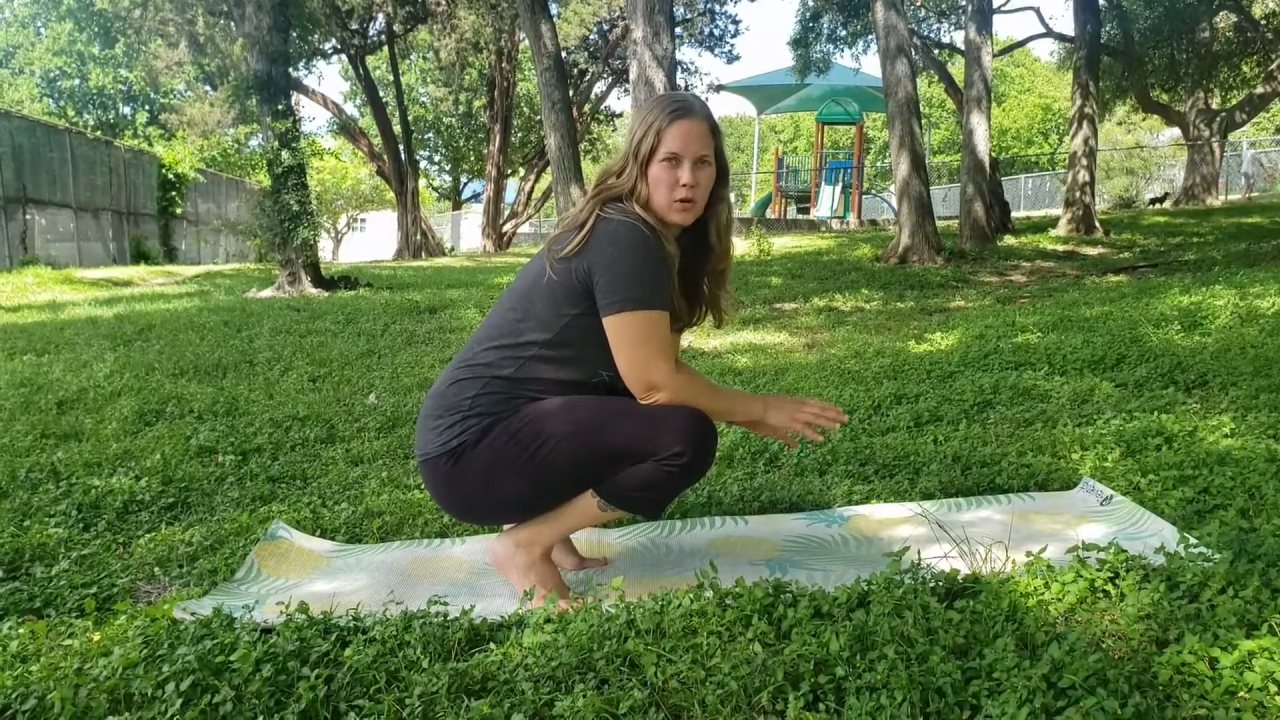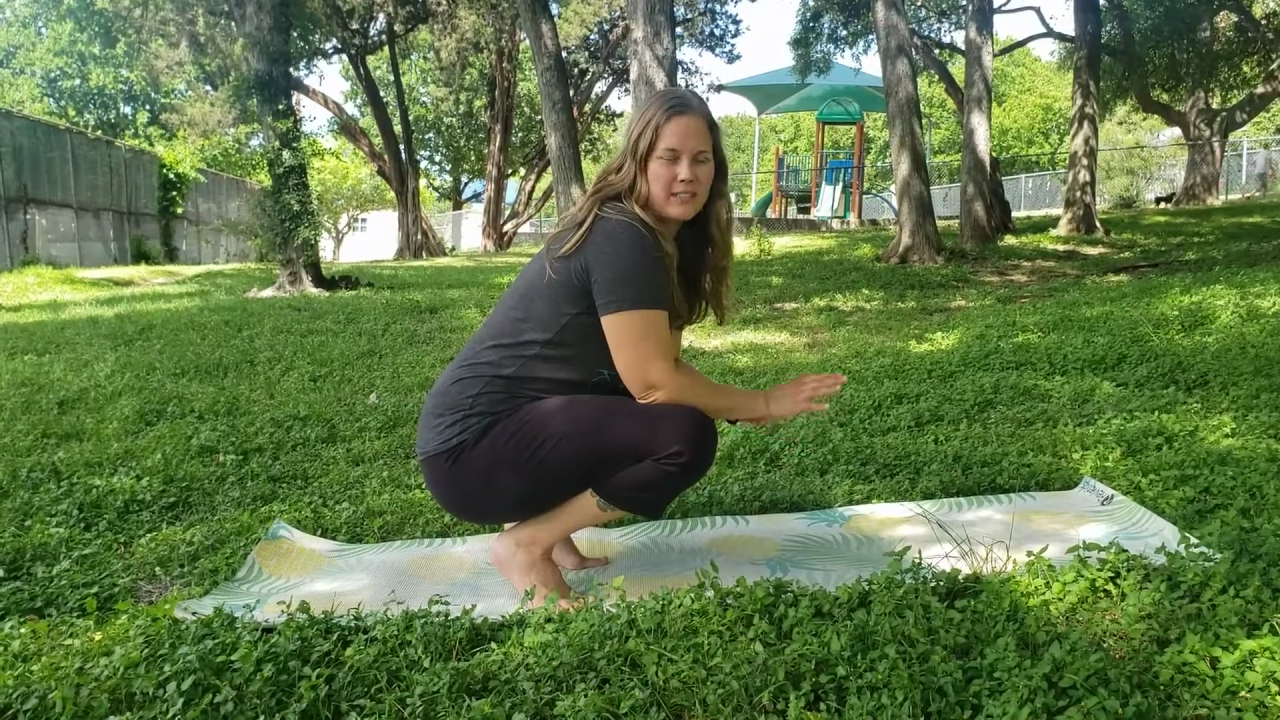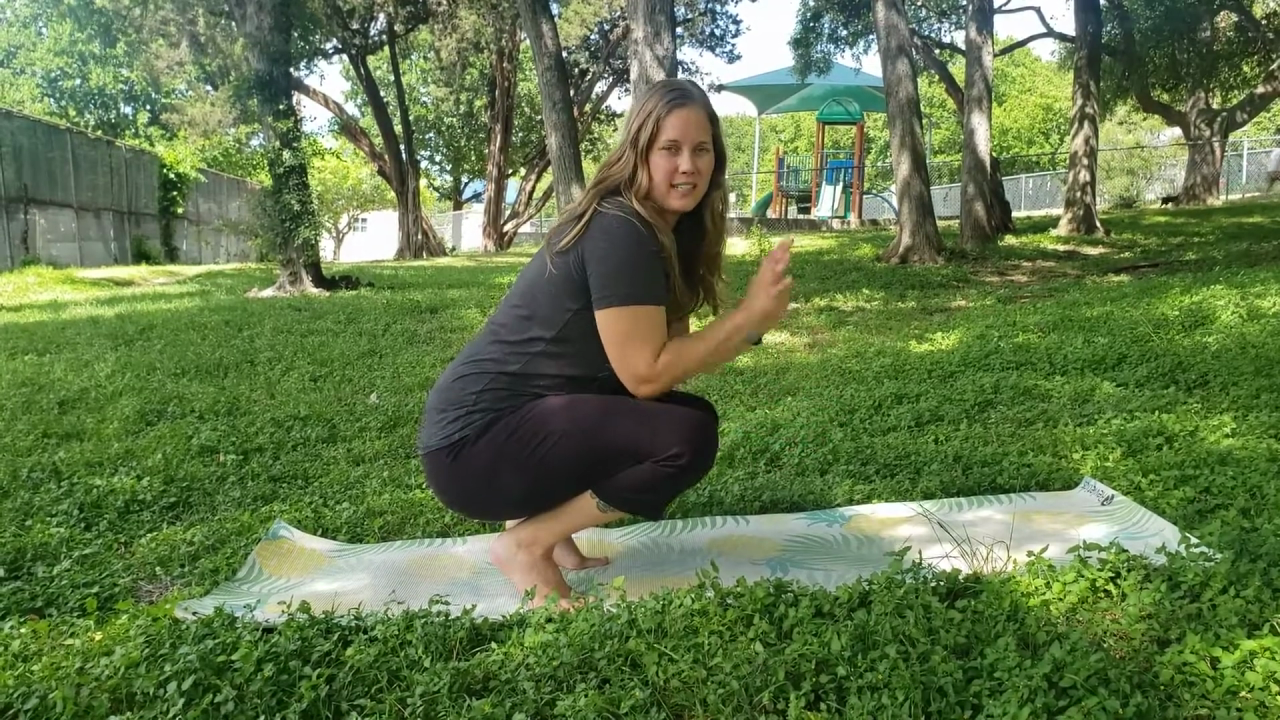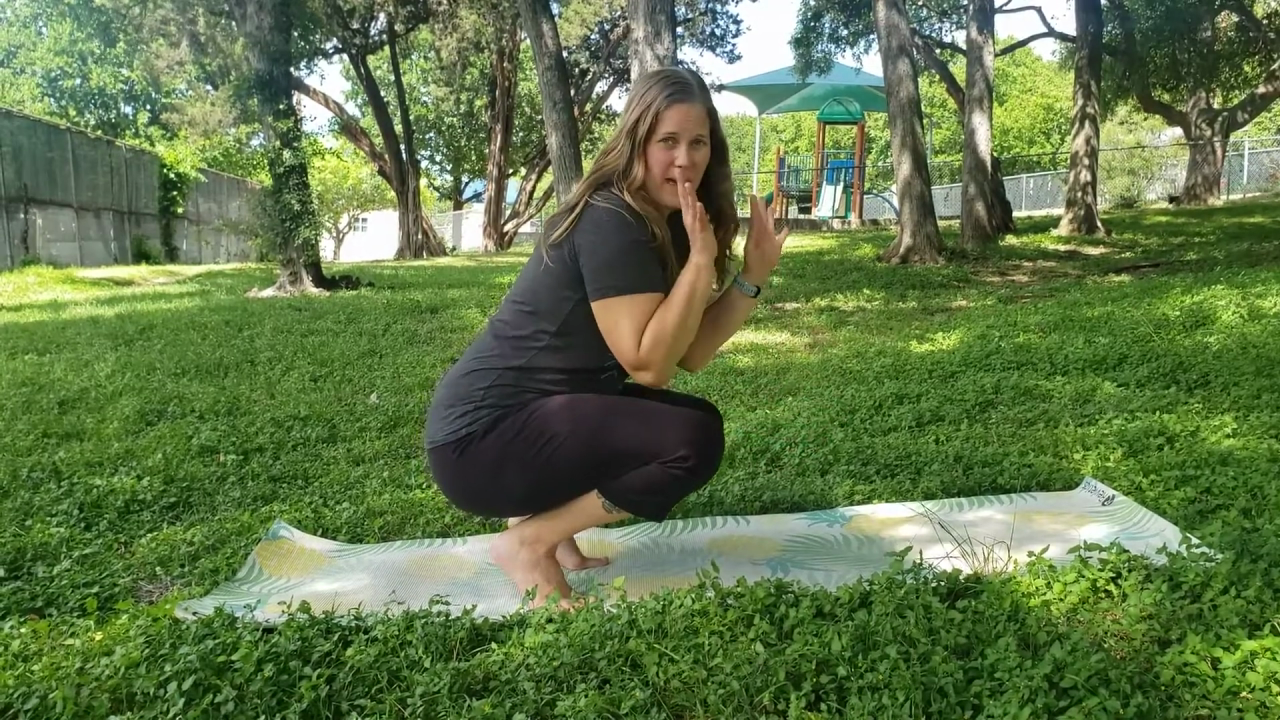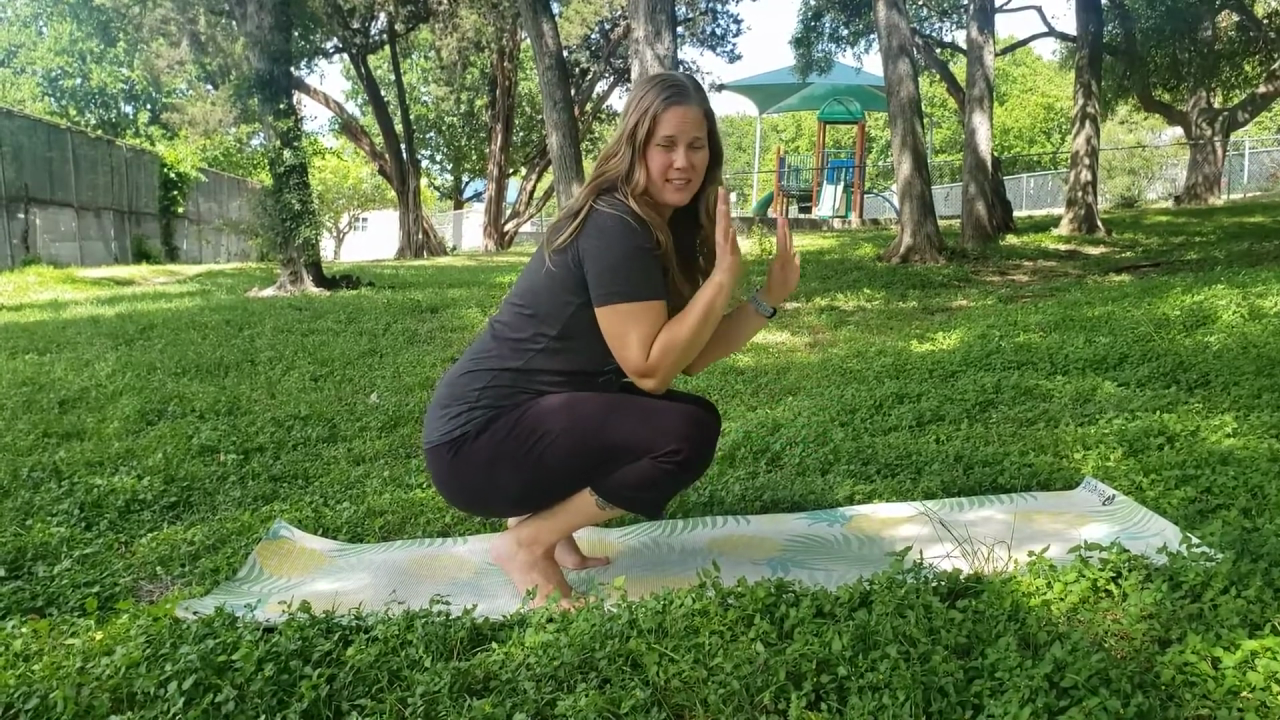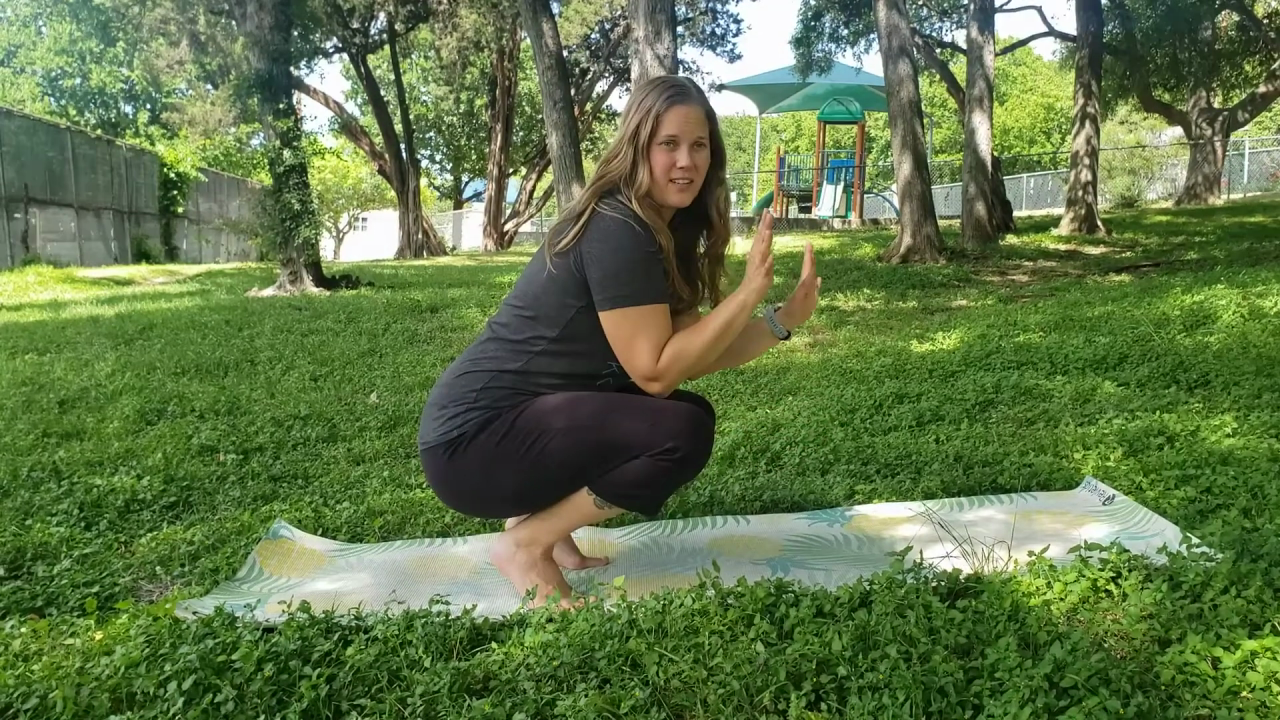
dt=0.3s
person 1, frame 1
left shoulder: (665, 239)
right shoulder: (622, 239)
left elbow: (663, 368)
right elbow: (655, 384)
left wrist: (748, 412)
right wrist: (760, 408)
left hip: (523, 422)
right hip: (471, 448)
left knee: (681, 414)
right knee: (686, 439)
left ankle: (539, 516)
right ankle: (524, 546)
person 1, frame 2
left shoulder: (666, 238)
right shoulder: (621, 238)
left elbow: (662, 367)
right elbow: (653, 383)
left wrist: (747, 406)
right wrist: (763, 402)
left hip: (527, 422)
right hip: (472, 447)
left knee: (688, 411)
right knee: (686, 438)
left ankle: (539, 517)
right ankle: (526, 544)
person 1, frame 3
left shoulder: (670, 231)
right shoulder: (619, 231)
left elbow: (673, 357)
right elbow: (647, 375)
left wrist: (754, 320)
right wrist: (748, 317)
left hip: (532, 418)
right hip: (475, 442)
left knee: (691, 415)
right knee: (687, 439)
left ankle: (540, 516)
right ankle: (526, 544)
person 1, frame 4
left shoulder: (662, 224)
right shoulder: (610, 223)
left elbow: (690, 352)
right elbow: (649, 364)
left wrist: (752, 275)
right wrist: (701, 260)
left hip: (537, 416)
right hip: (482, 438)
left knee: (697, 418)
right knee: (694, 441)
left ankle: (543, 516)
right ankle: (529, 542)
person 1, frame 5
left shoulder: (669, 227)
right shoulder: (614, 228)
left elbow: (687, 356)
right elbow: (650, 368)
left wrist: (769, 297)
right wrist: (724, 275)
left hip: (534, 416)
right hip: (478, 437)
left knee: (696, 416)
right knee: (686, 435)
left ankle: (539, 514)
right ankle: (527, 544)
person 1, frame 6
left shoulder: (671, 228)
right shoulder: (617, 231)
left elbow: (690, 357)
right elbow: (656, 372)
left wrist: (784, 318)
right wrist: (750, 290)
left hip: (532, 417)
right hip: (474, 438)
left knee: (688, 412)
right knee: (682, 433)
left ankle: (539, 512)
right ankle: (525, 544)
